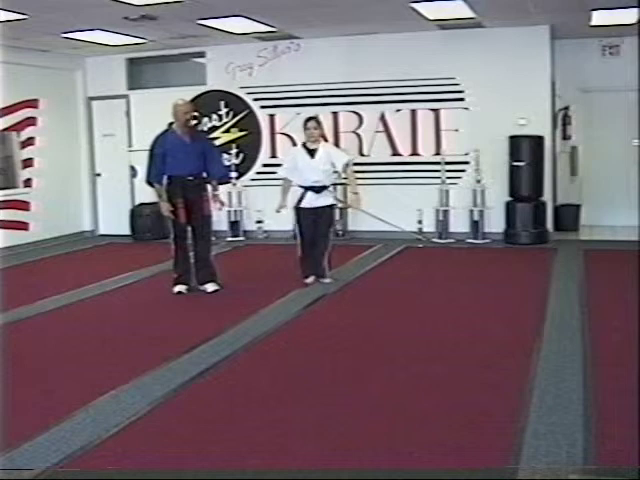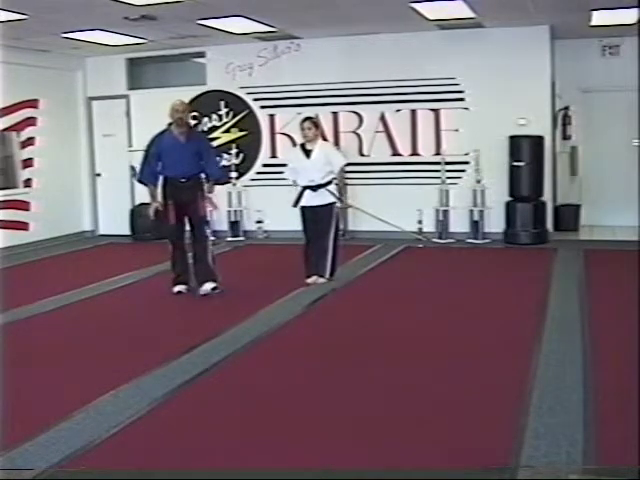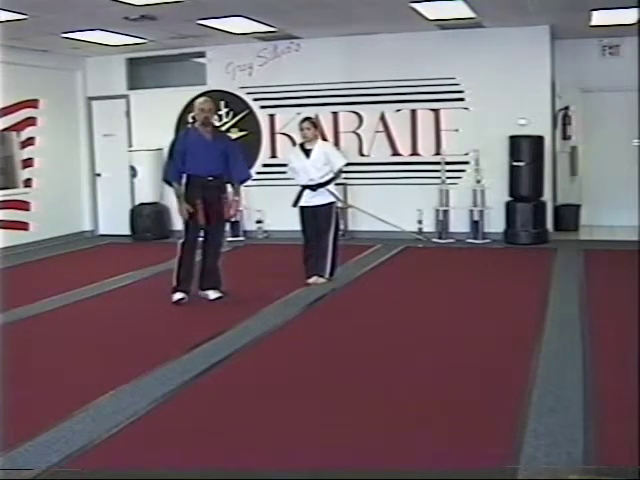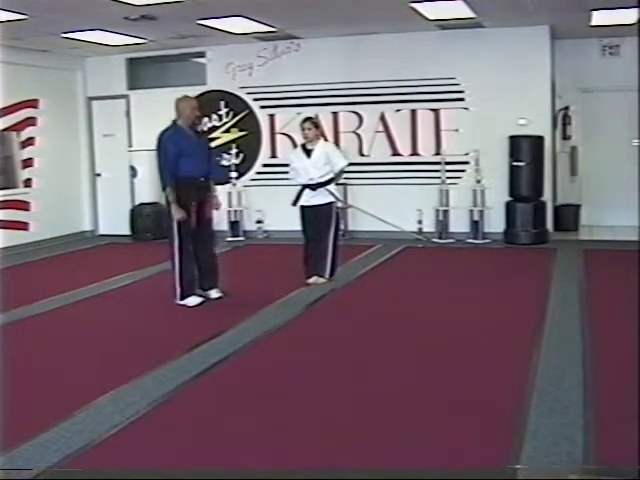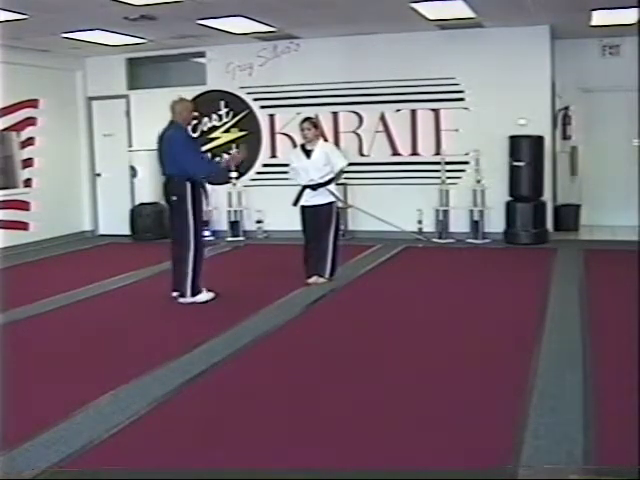
dt=1s
person 1, frame 1
left shoulder: (201, 139)
right shoulder: (163, 140)
left elbow: (212, 167)
right elbow: (156, 173)
left wrist: (214, 192)
right wrist: (162, 200)
left hip: (198, 187)
right hip: (176, 189)
left knee: (203, 234)
right knee: (180, 236)
left ankle: (206, 279)
right ankle: (181, 280)
person 1, frame 2
left shoulder: (199, 139)
right shoulder: (160, 140)
left elbow: (210, 168)
right elbow: (151, 171)
left wrist: (209, 193)
right wrist: (154, 199)
left hip: (194, 188)
right hip: (171, 190)
left knee: (200, 234)
right knee: (176, 237)
left ankle: (206, 280)
right ankle: (180, 280)
person 1, frame 3
left shoulder: (224, 139)
right shoulder: (185, 138)
left elbow: (235, 170)
right elbow: (175, 171)
left wrist: (235, 197)
right wrist: (180, 200)
left hip: (218, 191)
right hip: (195, 190)
left knee: (214, 241)
right knee: (189, 240)
left ankle: (209, 286)
right ankle: (180, 288)
person 1, frame 4
left shoulder: (197, 136)
right shoulder: (170, 136)
left elbow: (208, 167)
right elbow: (167, 173)
left wrist: (212, 193)
right wrist: (174, 204)
left hip: (201, 192)
right hip: (182, 192)
left knee: (205, 241)
right knee: (182, 244)
left ankle: (208, 286)
right ankle: (184, 293)
person 1, frame 5
left shoulder: (167, 134)
right shoulder: (180, 136)
right elbow: (198, 164)
right wrist: (230, 161)
left hip: (173, 186)
right hip: (185, 188)
left knee: (180, 238)
right knee: (192, 241)
left ankle: (180, 286)
right ankle: (189, 291)
person 2, frame 1
left shoulder: (329, 150)
right shoulder: (296, 152)
left elbow: (348, 170)
right elbow: (287, 178)
left wrist: (354, 193)
right wrist: (283, 200)
left hip: (324, 199)
right hip: (305, 200)
left knee: (323, 237)
right knee: (306, 238)
left ankle: (322, 273)
right ankle: (310, 273)
person 2, frame 2
left shoulder: (327, 148)
right shoulder: (296, 152)
left elbow: (339, 171)
right elbow: (293, 177)
left wrist: (340, 193)
right wrist: (302, 190)
left hip: (326, 197)
right hip: (307, 198)
left knee: (326, 236)
right knee: (310, 237)
left ankle: (324, 272)
right ankle: (312, 272)
person 2, frame 3
left shoulder: (326, 148)
right shoulder: (295, 152)
left elbow: (338, 169)
left wrist: (326, 182)
right wrist: (306, 183)
left hip: (325, 196)
right hip: (306, 197)
left knee: (326, 236)
right knee: (310, 237)
left ankle: (323, 272)
right ankle: (312, 272)
person 2, frame 4
left shoulder: (328, 148)
right shoulder: (297, 152)
left elbow: (339, 168)
right elbow: (295, 173)
left wrist: (329, 183)
right wrist: (305, 183)
left hip: (325, 196)
right hip: (307, 197)
left knee: (326, 236)
right knee: (310, 237)
left ankle: (323, 272)
right ankle: (312, 272)
person 2, frame 5
left shoulder: (327, 148)
right shoulder: (296, 152)
left elbow: (340, 168)
right elbow: (294, 173)
left wrist: (329, 183)
right wrist: (305, 184)
left hip: (325, 196)
right hip: (307, 197)
left knee: (326, 236)
right knee: (310, 237)
left ankle: (323, 272)
right ankle: (313, 272)
